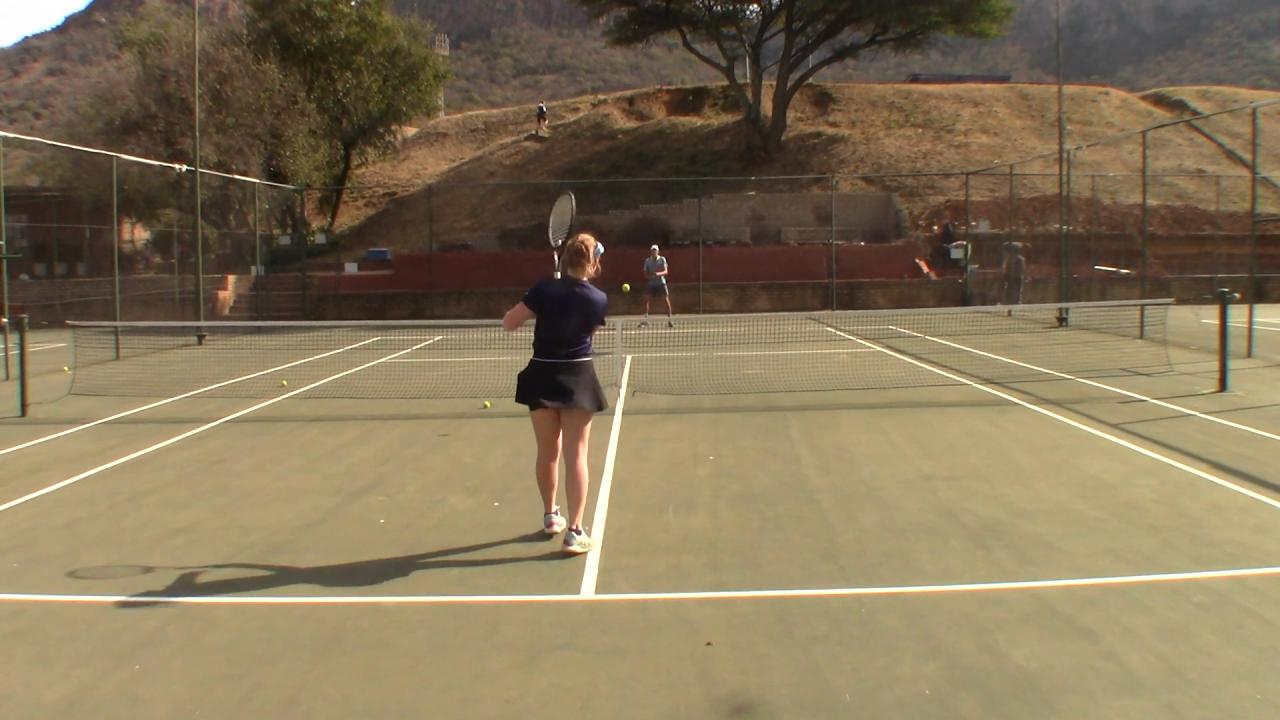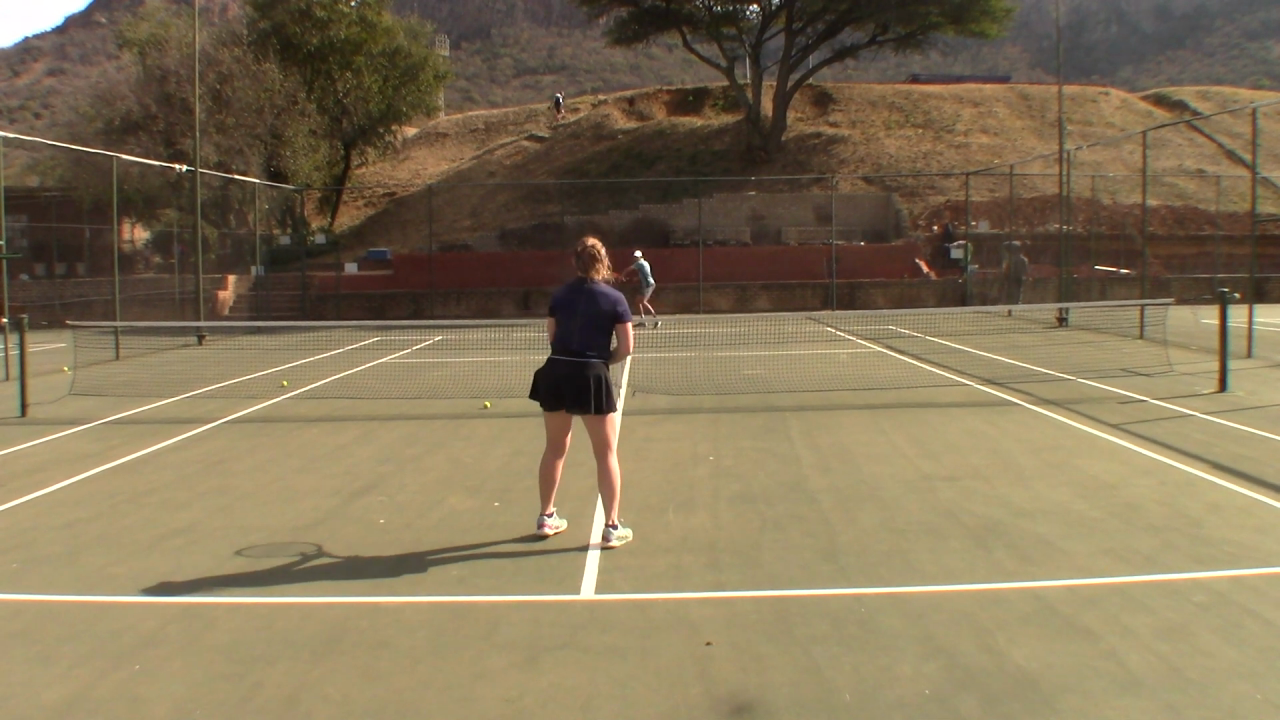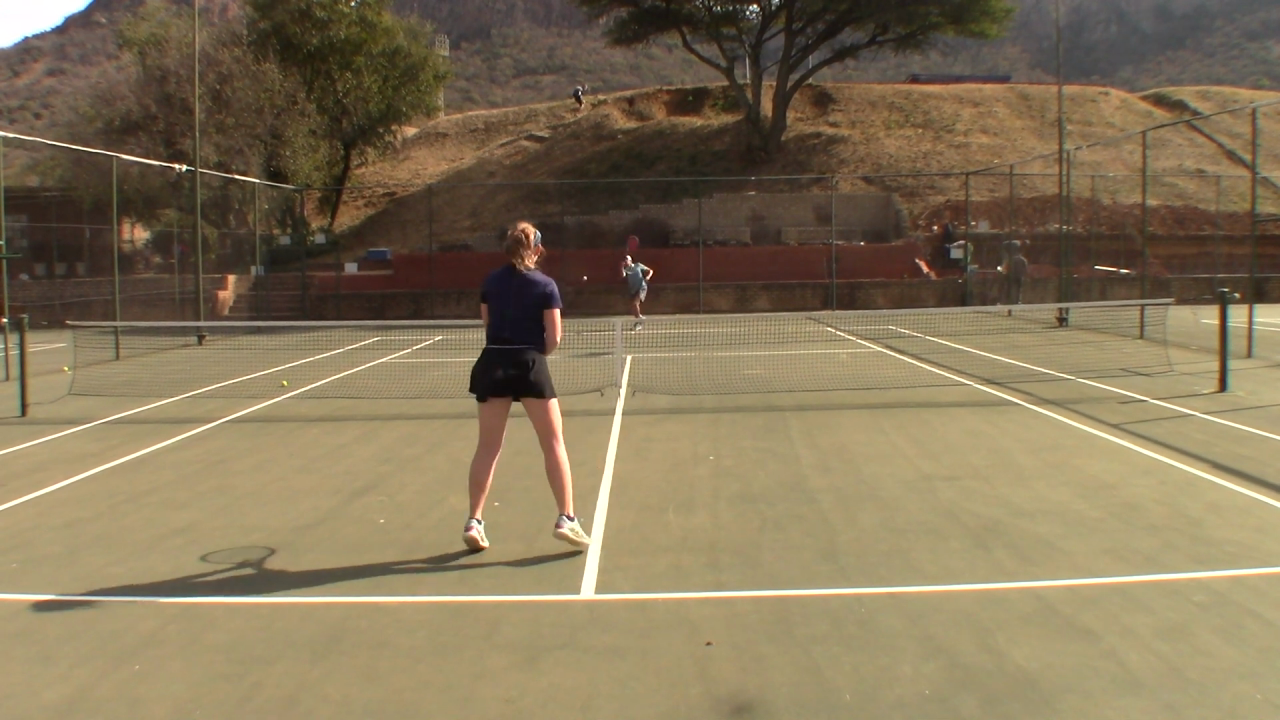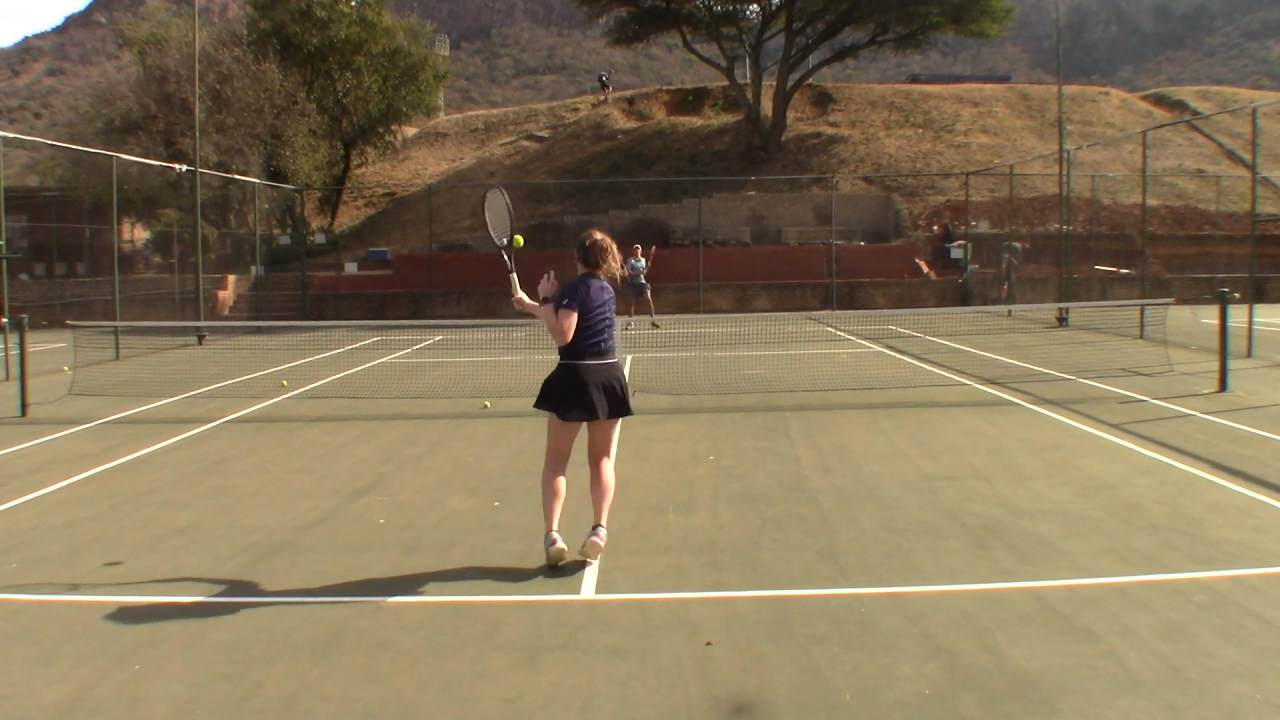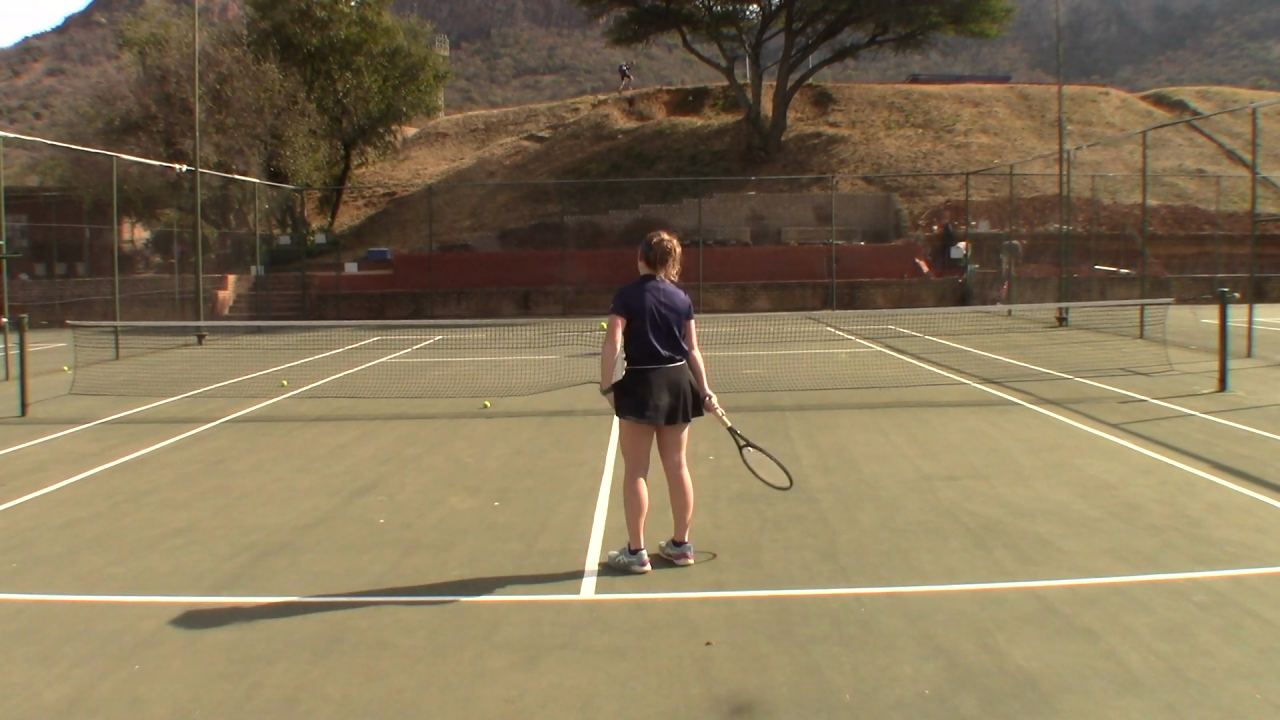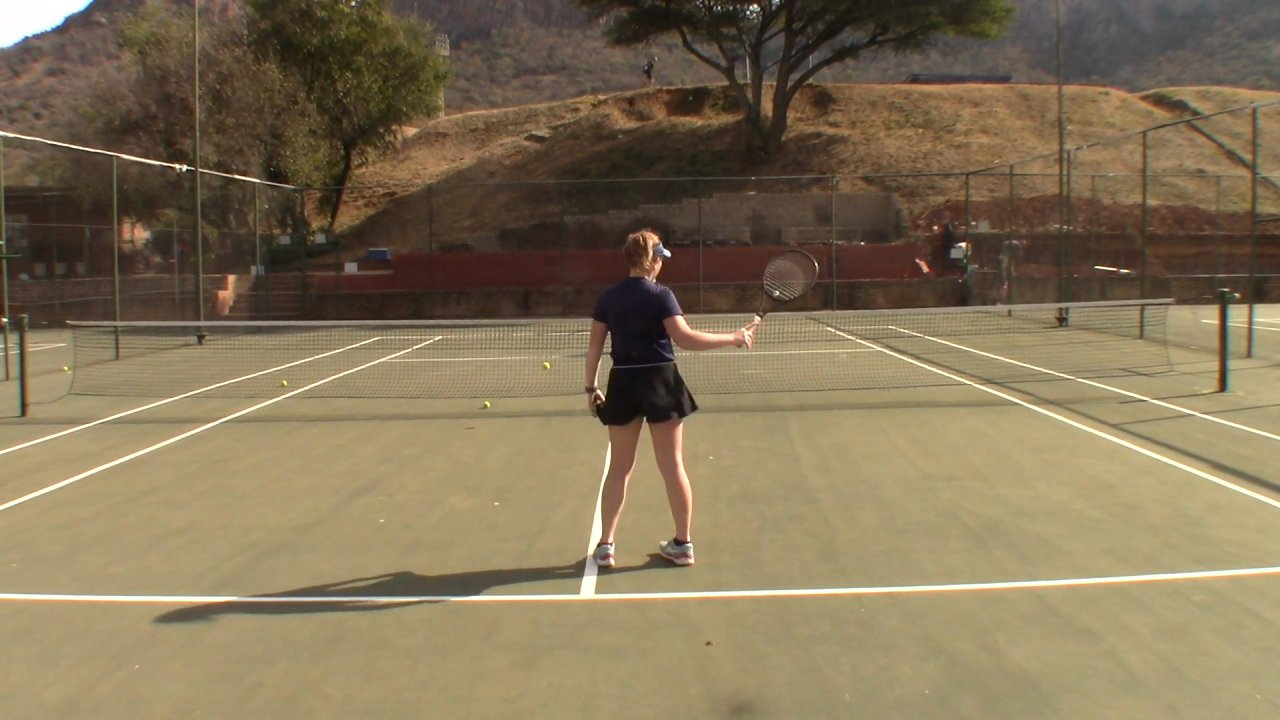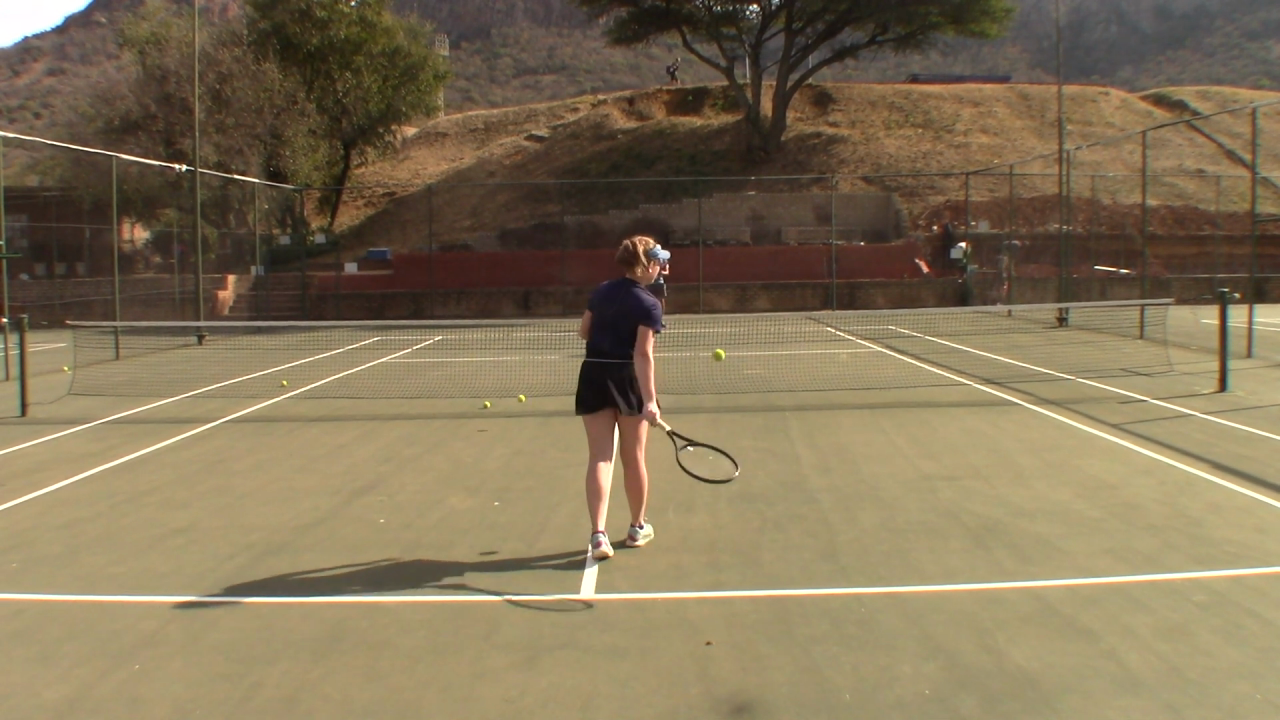
dt=0.7s
person 1, frame 1
left shoulder: (543, 289)
right shoulder: (598, 299)
left elbow: (509, 323)
left hip: (541, 376)
right hip: (578, 377)
left knee: (548, 450)
right knee: (576, 455)
left ankle: (551, 515)
right ankle: (574, 531)
person 1, frame 2
left shoulder: (561, 295)
right shoulder: (614, 298)
left elbow: (552, 338)
right elbow: (626, 348)
left hip: (556, 374)
right hip: (592, 378)
left knee: (554, 449)
right knee: (606, 454)
left ankle: (546, 517)
right ankle: (612, 528)
person 1, frame 3
left shoulder: (492, 280)
right shoulder: (545, 285)
left elbow: (487, 324)
right elbow: (554, 337)
left hip: (492, 363)
right hip: (530, 365)
left knee: (487, 448)
right knee: (553, 446)
left ankle: (475, 523)
right ankle: (567, 519)
person 1, frame 4
left shoulder: (572, 289)
right shoulder: (605, 288)
left elbow: (562, 335)
left wrist: (543, 304)
right wrist: (540, 304)
left hip: (575, 379)
right hip: (608, 378)
left knee: (555, 463)
right knee: (601, 460)
left ankle: (552, 535)
right ankle: (599, 529)
person 1, frame 5
left shoulder: (626, 295)
right shoulder: (681, 298)
left elbow: (612, 343)
right elbow: (693, 349)
left wrist: (608, 385)
right wrist: (706, 391)
left hip: (639, 386)
right hip: (676, 384)
left knee: (635, 471)
right knee: (677, 467)
left ankle: (635, 552)
right ankle: (681, 544)
person 1, frame 6
left shoulder: (608, 297)
right shoulder: (660, 295)
left elbow: (594, 346)
right elbow: (684, 338)
left wrist: (591, 387)
right wrist: (733, 338)
left hip: (623, 384)
right hip: (662, 382)
left knee: (619, 469)
right knee: (673, 466)
left ankle: (605, 545)
right ankle: (683, 543)
person 1, frame 7
left shoulder: (603, 290)
right shoulder: (649, 304)
left elbow: (584, 331)
right elbow: (644, 354)
right wrist: (649, 399)
left hip: (593, 376)
right hip: (628, 380)
left knee: (600, 458)
right knee: (633, 457)
left ankle: (598, 532)
right ankle: (637, 527)
